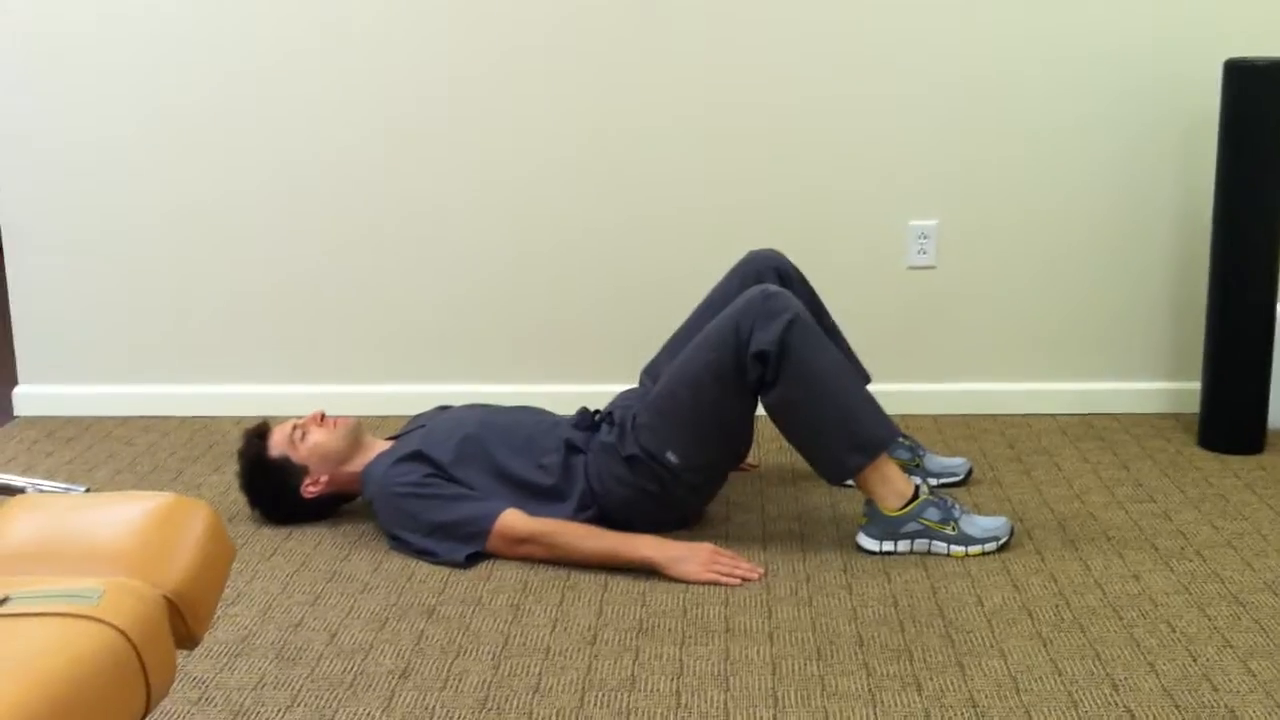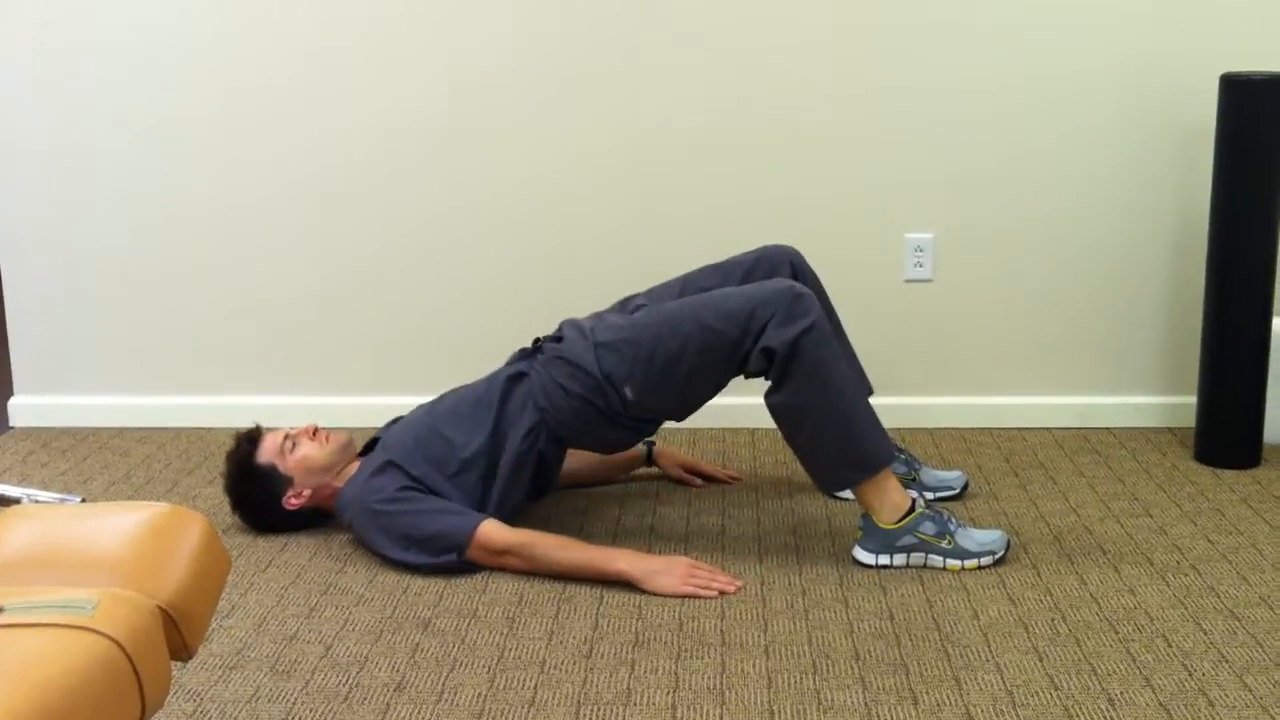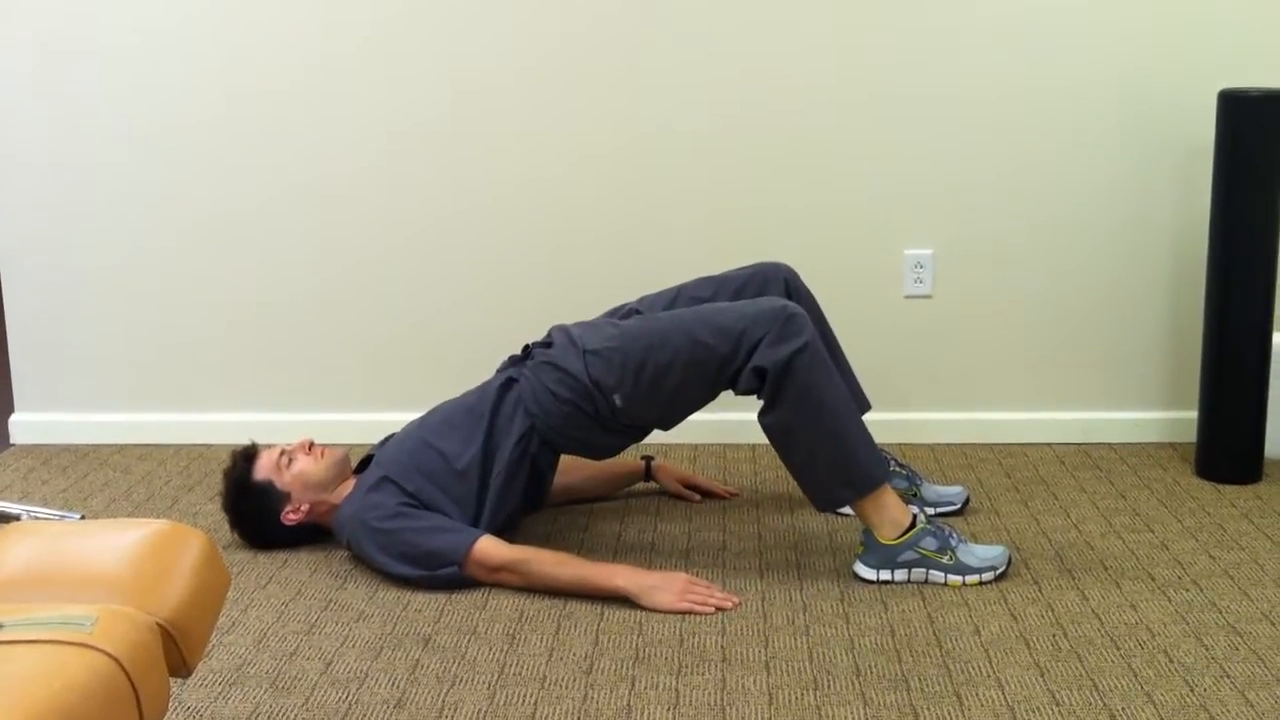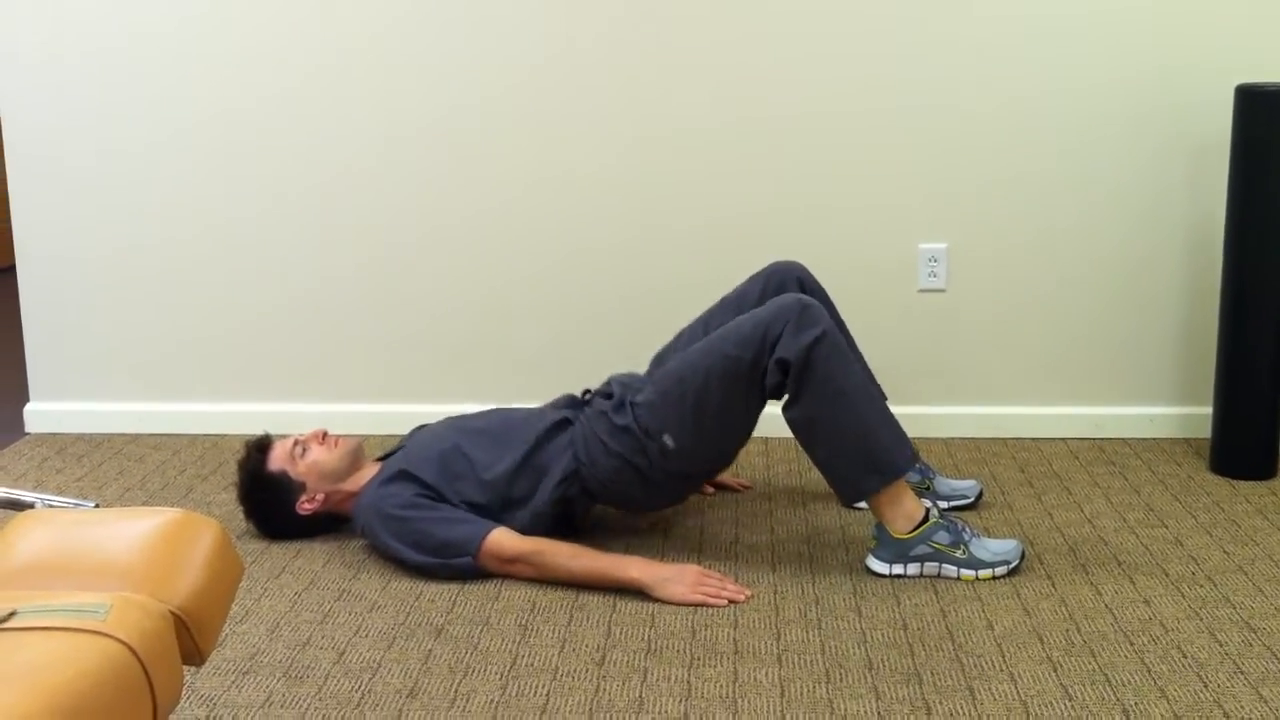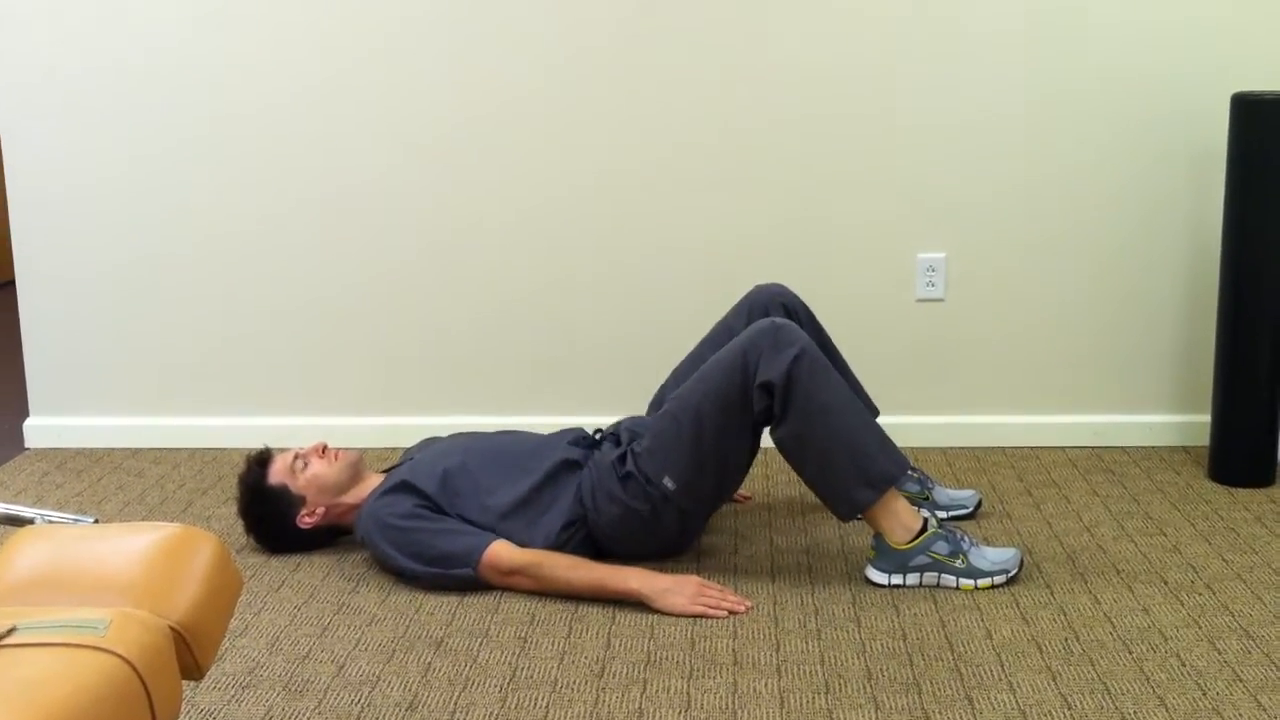
dt=1s
person 1, frame 1
left shoulder: (418, 434)
right shoulder: (396, 491)
right elbow: (521, 536)
left wrist: (704, 426)
right wrist: (659, 552)
left hip: (619, 427)
right hip: (634, 478)
left knee: (765, 271)
right knee: (767, 317)
left ankle: (878, 445)
right ankle: (897, 505)
person 1, frame 2
left shoulder: (387, 453)
right shoulder: (373, 503)
right elbow: (502, 546)
left wrist: (649, 455)
right wrist: (637, 567)
left hip: (577, 363)
left knee: (778, 269)
right knee: (783, 313)
left ankle: (869, 456)
right ankle: (892, 520)
person 1, frame 3
left shoulder: (383, 469)
right shoulder: (371, 521)
right elbow: (498, 562)
left wrist: (646, 469)
right wrist: (635, 582)
left knee: (772, 287)
right knee: (775, 332)
left ankle: (864, 467)
right ankle: (892, 534)
person 1, frame 4
left shoulder: (410, 456)
right shoulder: (386, 512)
right elbow: (512, 554)
left wrist: (682, 458)
right wrist: (647, 575)
left hip: (615, 412)
right hip: (617, 454)
left knee: (784, 284)
right knee: (794, 325)
left ankle: (890, 469)
right ankle: (907, 530)
person 1, frame 5
left shoulder: (414, 467)
right shoulder: (387, 524)
right elbow: (513, 565)
left wrist: (691, 471)
right wrist: (648, 584)
left hip: (620, 451)
right hip: (625, 500)
left knee: (773, 305)
right knee: (777, 346)
left ankle: (890, 480)
right ankle: (907, 540)
